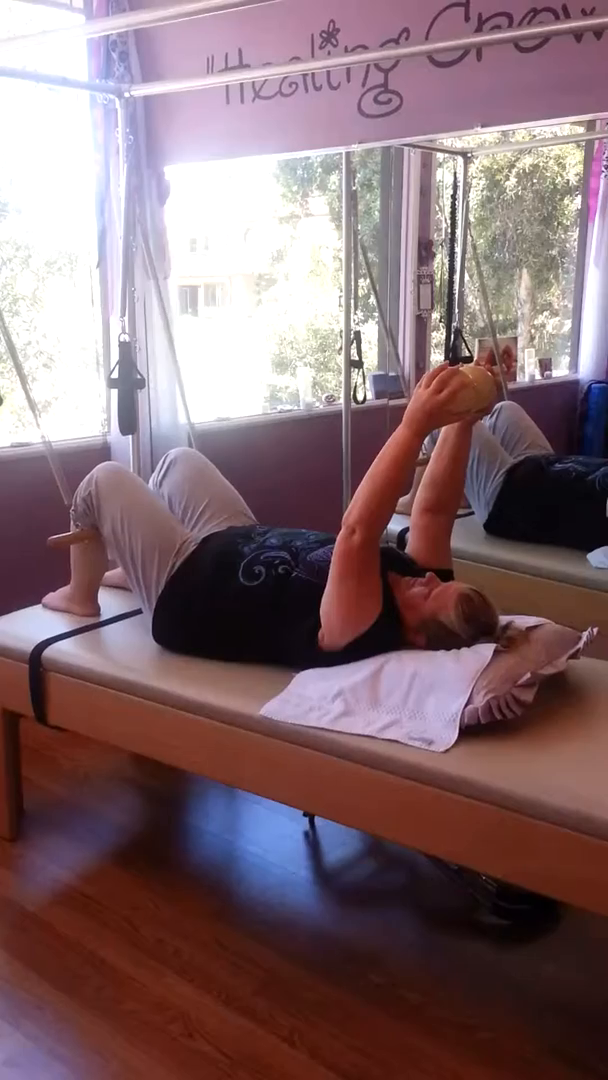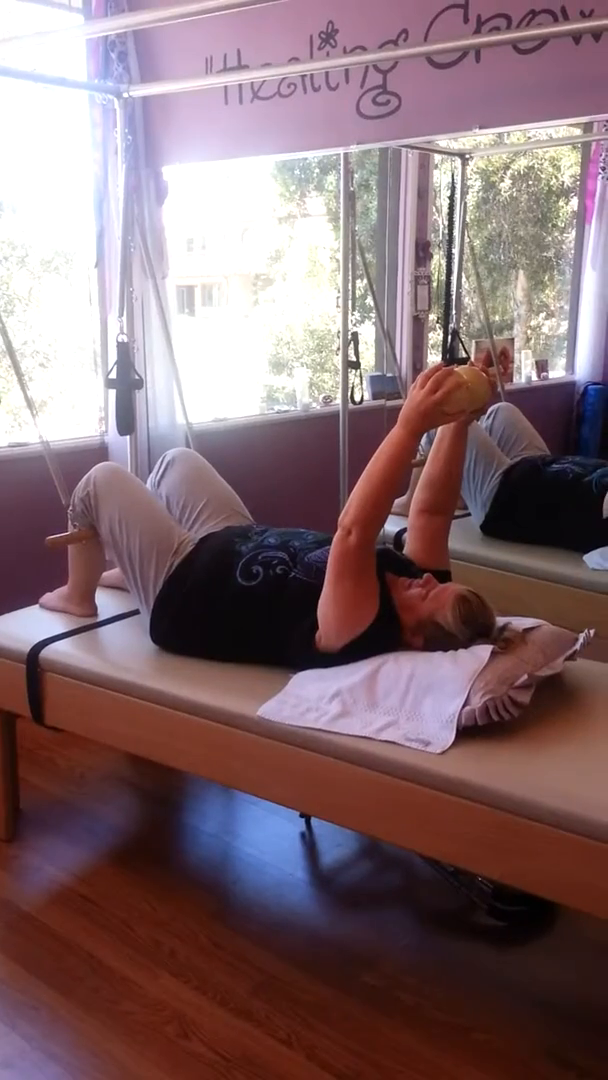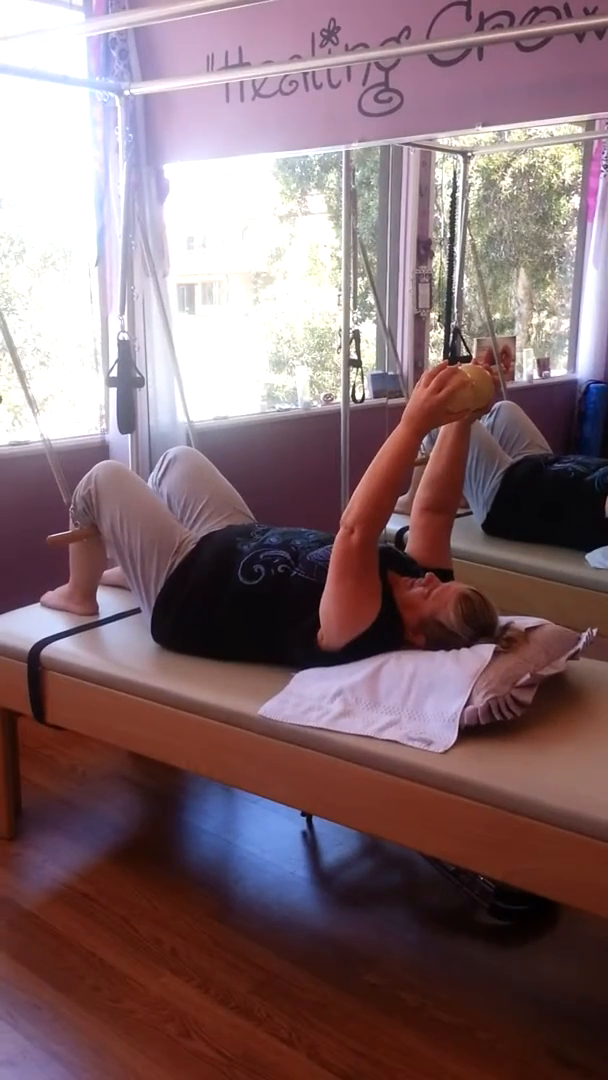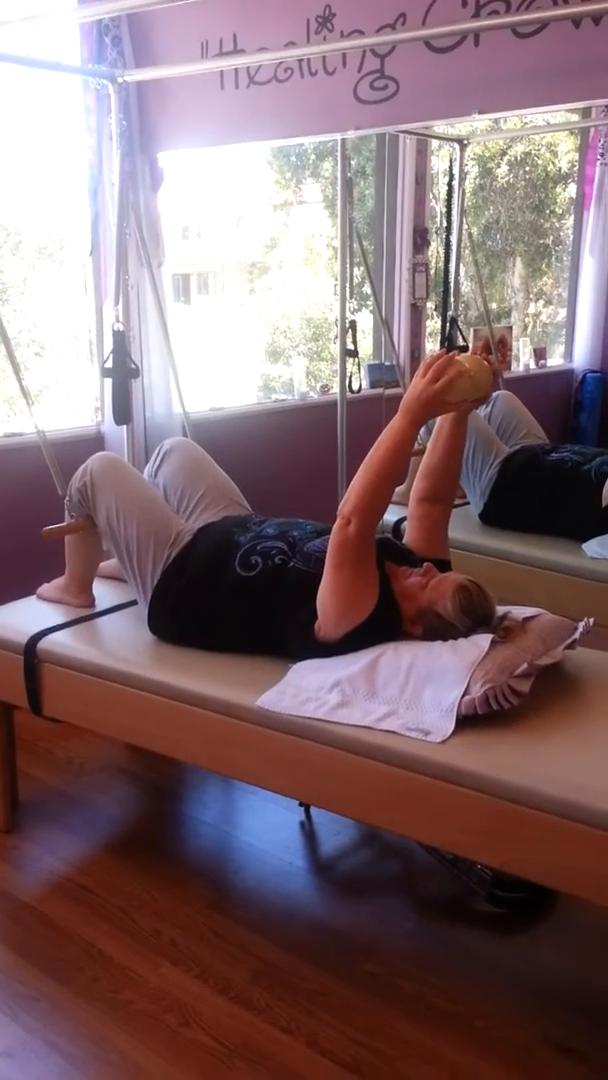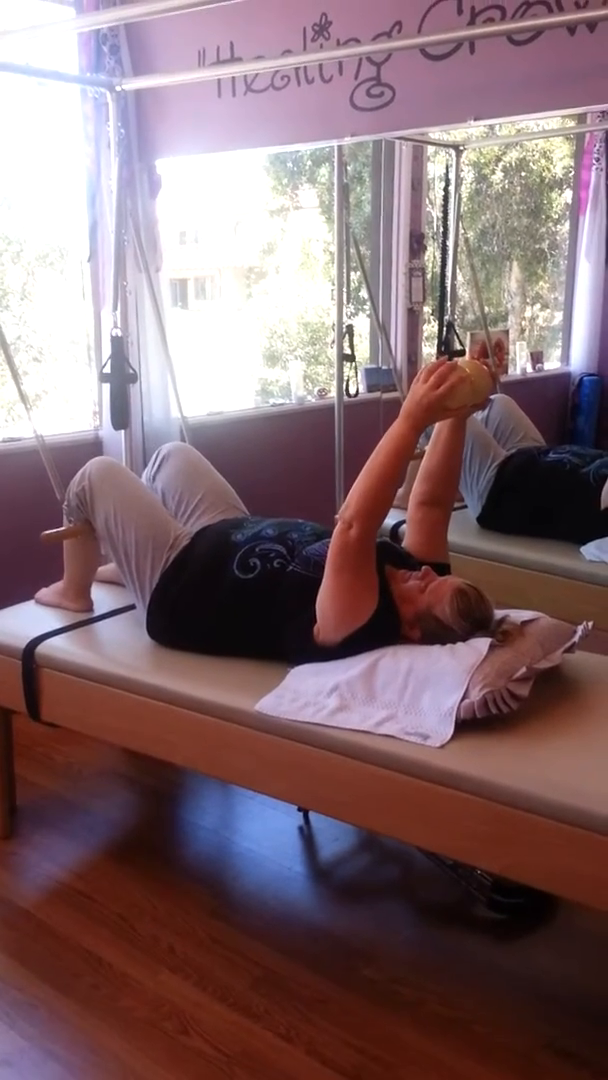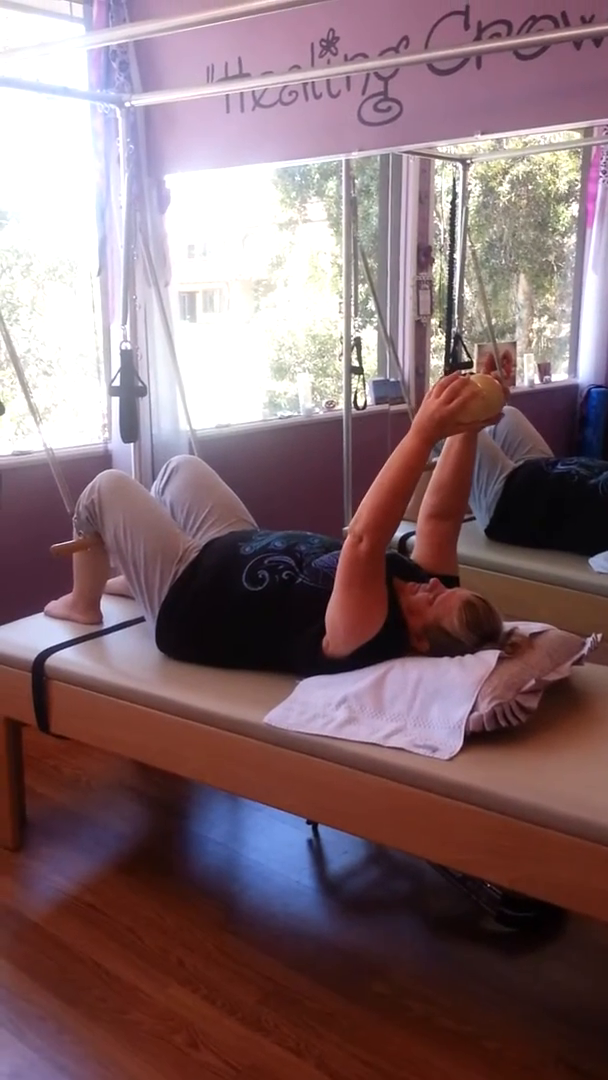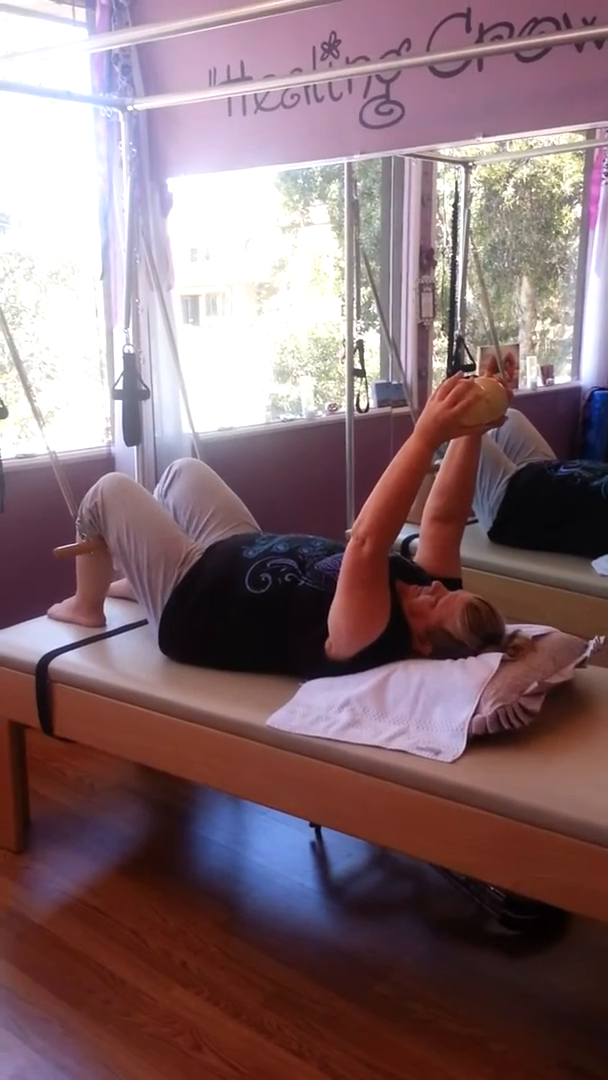
dt=0.5s
person 1, frame 1
left shoulder: (363, 630)
right shoulder: (420, 580)
left elbow: (358, 532)
right elbow: (434, 509)
left wrist: (414, 426)
right wrist: (460, 421)
left hip: (185, 592)
left knee: (104, 479)
right knee: (182, 460)
left ankle: (80, 595)
right ankle: (132, 566)
person 1, frame 2
left shoulder: (360, 631)
right shoulder: (423, 584)
left elbow: (354, 532)
right elbow: (431, 510)
left wrist: (410, 426)
right wrist: (456, 422)
left hip: (182, 592)
left knee: (103, 479)
right knee: (178, 461)
left ankle: (77, 595)
right ankle: (128, 567)
person 1, frame 3
left shoulder: (363, 631)
right shoulder: (428, 588)
left elbow: (355, 531)
right elbow: (433, 509)
left wrist: (413, 425)
right wrist: (459, 419)
left hip: (184, 591)
left knee: (104, 477)
right knee: (180, 459)
left ankle: (79, 593)
right ankle: (132, 565)
person 1, frame 4
left shoulder: (362, 621)
right shoulder: (424, 576)
left elbow: (353, 520)
right elbow: (432, 497)
left wrist: (411, 415)
right wrist: (456, 410)
left hip: (181, 583)
right hip: (232, 542)
left knee: (99, 469)
right knee: (177, 450)
left ankle: (74, 586)
right ankle: (127, 559)
person 1, frame 5
left shoulder: (360, 626)
right shoulder: (417, 576)
left elbow: (355, 526)
right elbow: (432, 502)
left wrist: (411, 421)
right wrist: (456, 414)
left hip: (179, 587)
left knee: (98, 473)
right knee: (175, 455)
left ankle: (73, 591)
right ankle: (125, 561)
person 1, frame 6
left shoulder: (368, 638)
right shoulder: (428, 588)
left elbow: (365, 537)
right elbow: (441, 515)
left wrist: (423, 433)
right wrist: (465, 428)
left hip: (188, 599)
left knee: (107, 487)
right knee: (184, 467)
left ankle: (83, 603)
right ankle: (134, 574)
person 1, frame 7
left shoulder: (370, 641)
right shoulder: (435, 594)
left elbow: (367, 541)
right elbow: (444, 518)
left wrist: (426, 437)
right wrist: (470, 431)
left hip: (190, 601)
left knee: (110, 490)
right knee: (186, 470)
left ankle: (86, 606)
right ankle: (137, 577)
